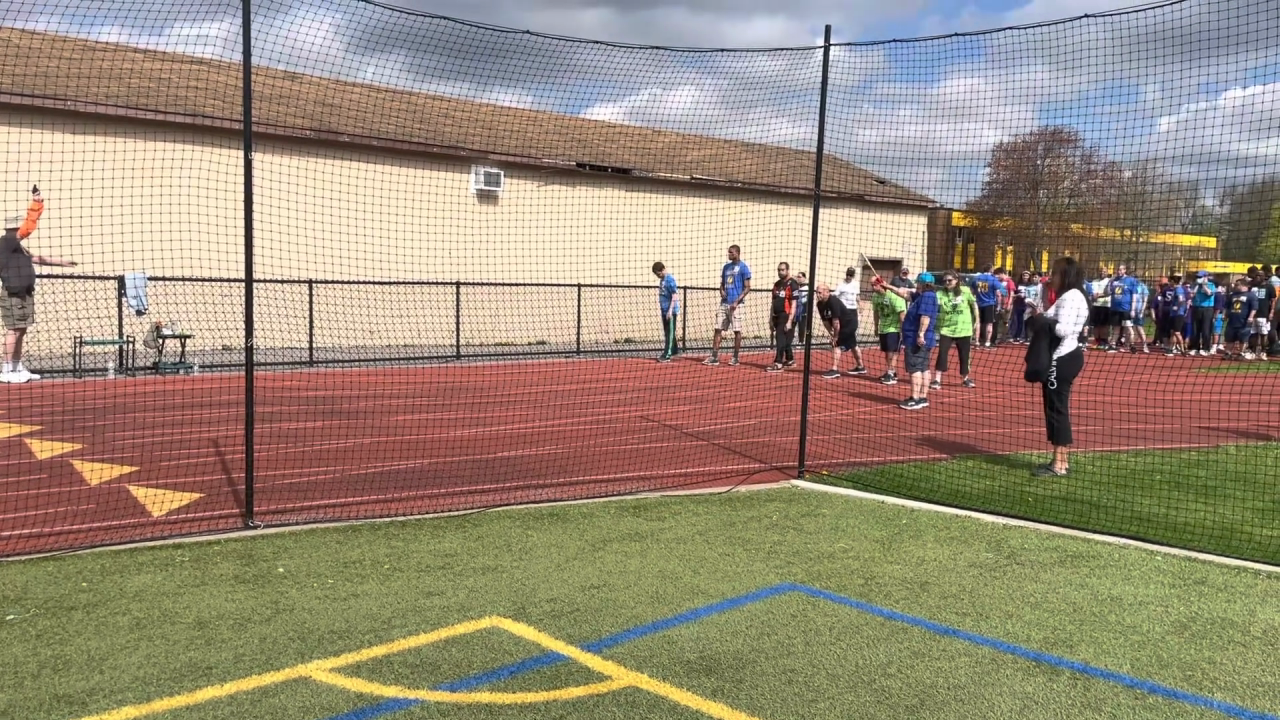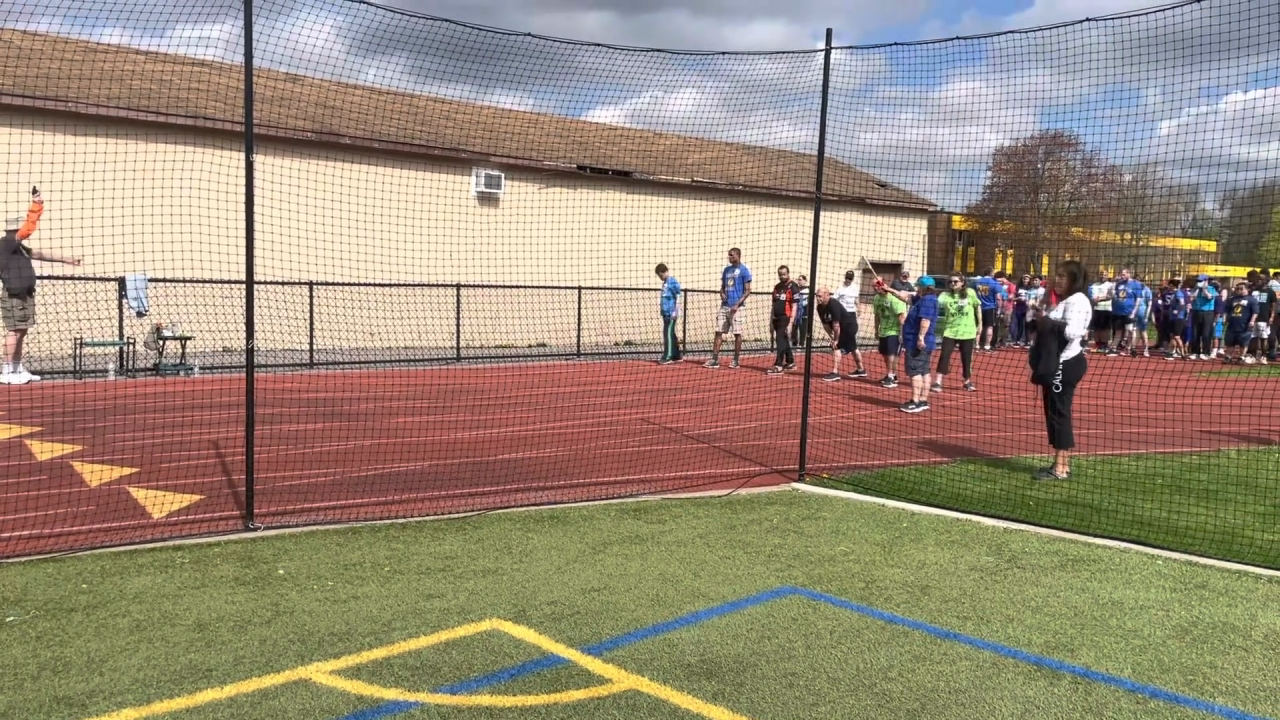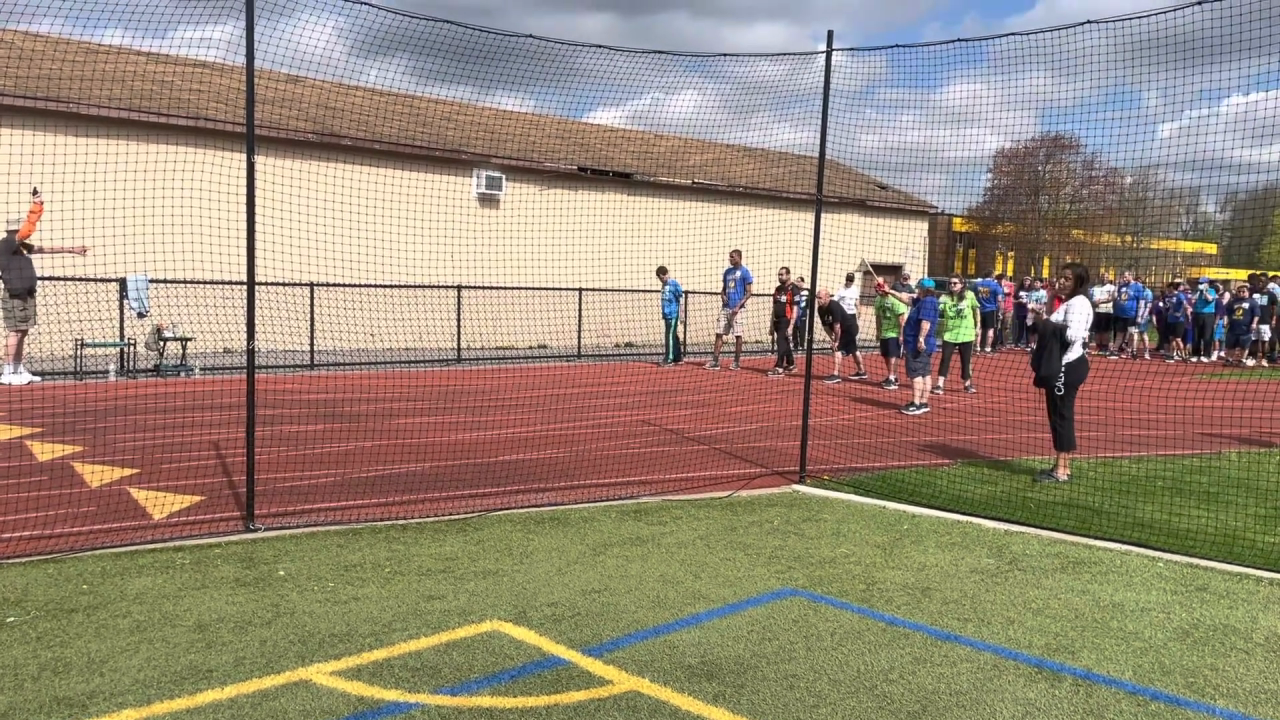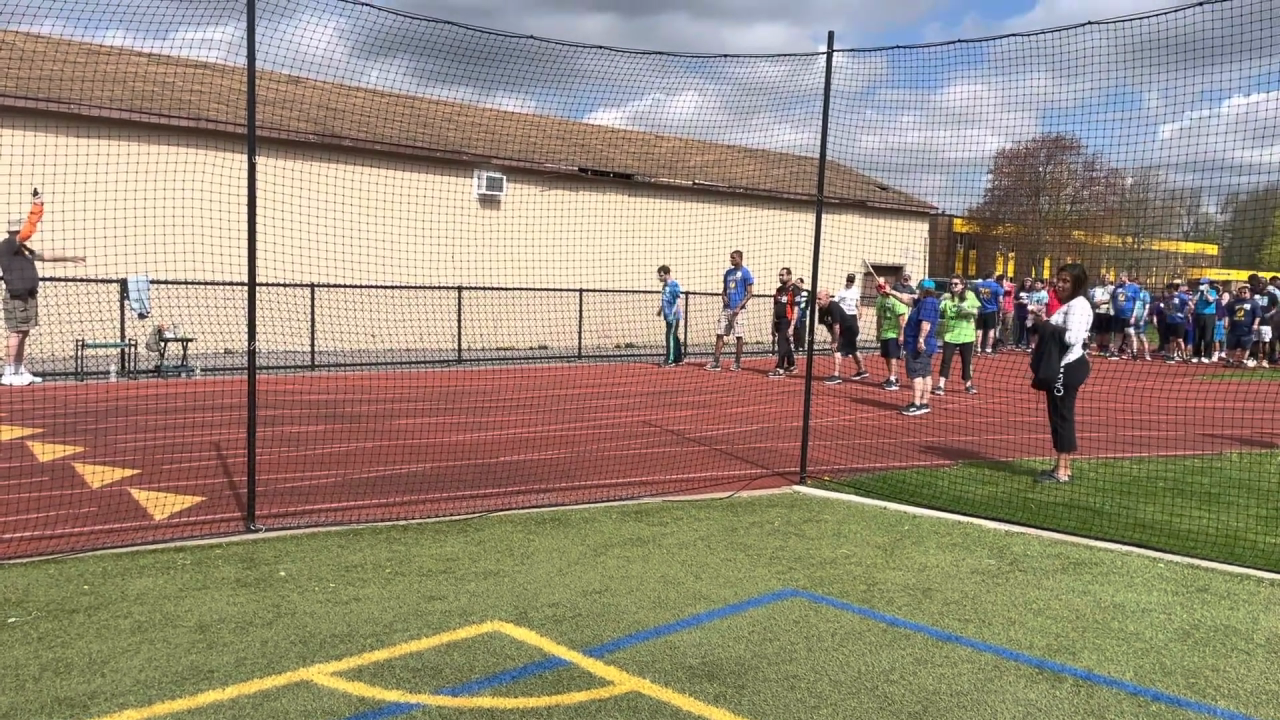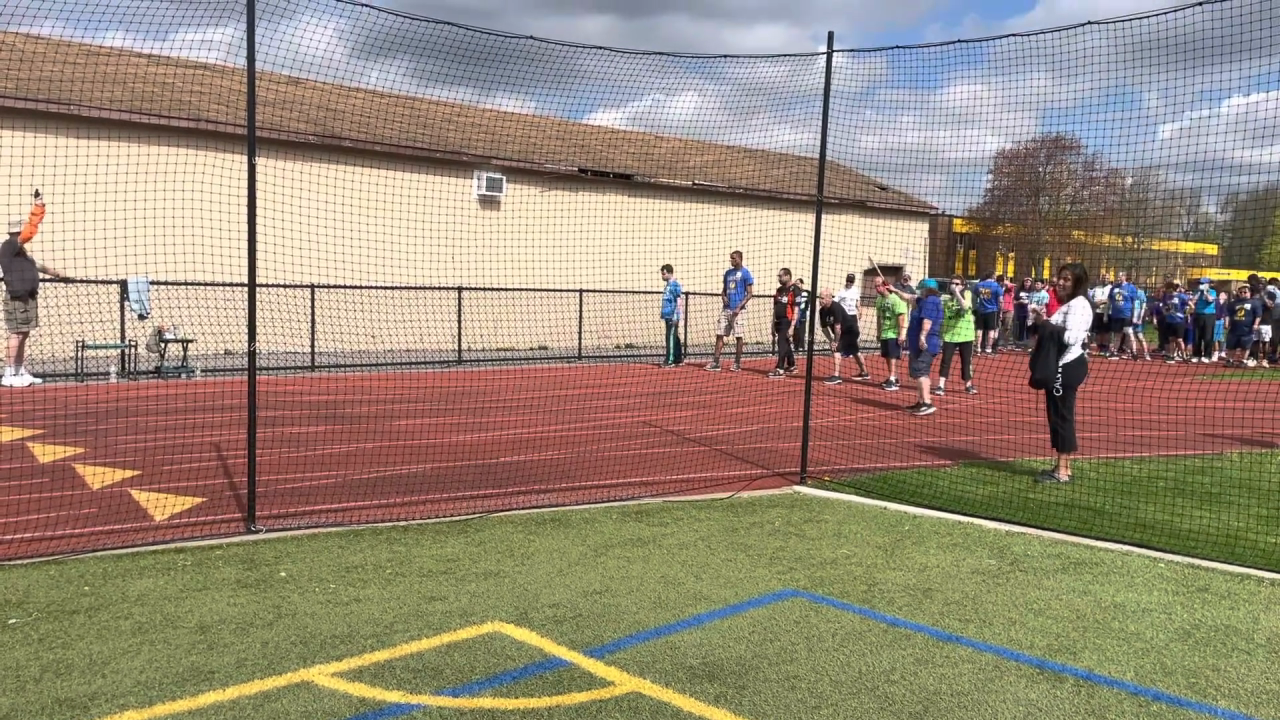
dt=0.4s
person 1, frame 1
left shoulder: (1071, 297)
right shoulder: (1067, 296)
left elbow: (1063, 329)
right wrist: (1040, 316)
left hip: (1061, 360)
right hip: (1061, 359)
left knee: (1056, 409)
right knee: (1056, 409)
left ankle: (1059, 465)
right ankle: (1061, 460)
person 1, frame 2
left shoulder: (1077, 300)
right shoulder: (1067, 301)
left elbow: (1071, 331)
left wrist: (1045, 321)
right wrist: (1042, 319)
left hip: (1065, 364)
right hip: (1057, 363)
left knee: (1059, 412)
right knee: (1055, 412)
left ankle: (1060, 468)
right ankle: (1062, 463)
person 1, frame 3
left shoulder: (1079, 303)
right shoulder: (1069, 303)
left elbow: (1072, 333)
left wrist: (1045, 323)
right wrist: (1044, 322)
left hip: (1067, 367)
right hip: (1060, 366)
left knee: (1061, 415)
right knee: (1059, 415)
left ankle: (1061, 470)
right ankle: (1062, 466)
person 1, frame 4
left shoulder: (1078, 305)
right shoulder: (1069, 305)
left elbow: (1072, 337)
left wrist: (1045, 324)
right wrist: (1044, 322)
left hip: (1068, 368)
right hip: (1062, 367)
left knee: (1062, 416)
right knee: (1059, 416)
left ankle: (1062, 471)
right ankle: (1063, 467)
person 1, frame 5
left shoulder: (1078, 304)
right shoulder: (1068, 304)
left elbow: (1071, 336)
left wrist: (1044, 323)
right wrist: (1044, 323)
left hip: (1066, 367)
right hip: (1060, 366)
left knee: (1062, 416)
right knee: (1057, 416)
left ankle: (1062, 472)
right ankle: (1063, 467)
person 2, frame 1
left shoulder: (16, 246)
right shoulder: (6, 242)
left elbow: (35, 258)
right elbow: (27, 229)
left wrist: (61, 263)
right wrist: (36, 205)
left hip: (23, 293)
right hip: (14, 295)
left knee: (21, 330)
right knee: (14, 330)
left ankle: (18, 367)
right ankle: (7, 370)
person 2, frame 2
left shoulder: (17, 246)
right shoulder: (6, 243)
left elbow: (38, 254)
right elbow: (27, 229)
left wrist: (65, 259)
right wrist: (36, 206)
left hip: (24, 294)
right hip: (14, 296)
left knee: (21, 331)
right knee: (14, 331)
left ankle: (18, 369)
right ankle: (7, 371)
person 2, frame 3
left shoulder: (20, 246)
left elbow: (42, 249)
right elbow: (26, 231)
left wrist: (71, 250)
right wrist: (36, 206)
left hip: (26, 295)
left knee: (22, 332)
left ankle: (19, 369)
person 2, frame 4
left shoulder: (21, 248)
right shoulder: (8, 245)
left elbow: (41, 255)
right elbow: (27, 231)
left wrist: (68, 258)
right wrist: (37, 207)
left hip: (27, 296)
right hip: (16, 297)
left knee: (23, 333)
right knee: (16, 333)
left ankle: (20, 370)
right ankle: (9, 373)
person 2, frame 5
left shoulder: (20, 249)
left elbow: (35, 265)
right elbow: (28, 233)
left wrist: (57, 274)
right wrist: (38, 208)
left hip: (27, 297)
right hip: (17, 298)
left knee: (23, 334)
right knee: (16, 334)
left ankle: (20, 371)
